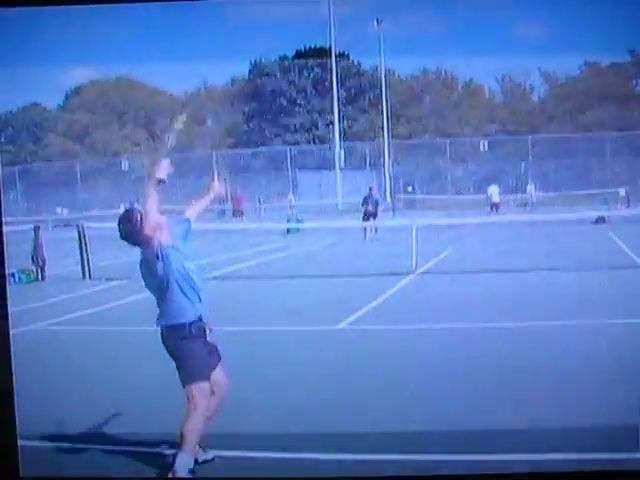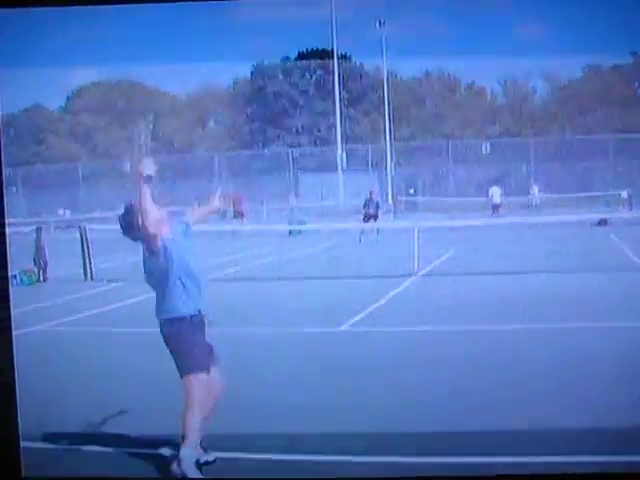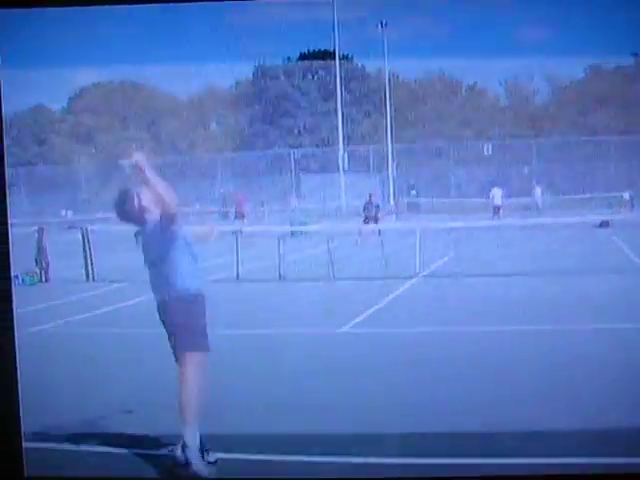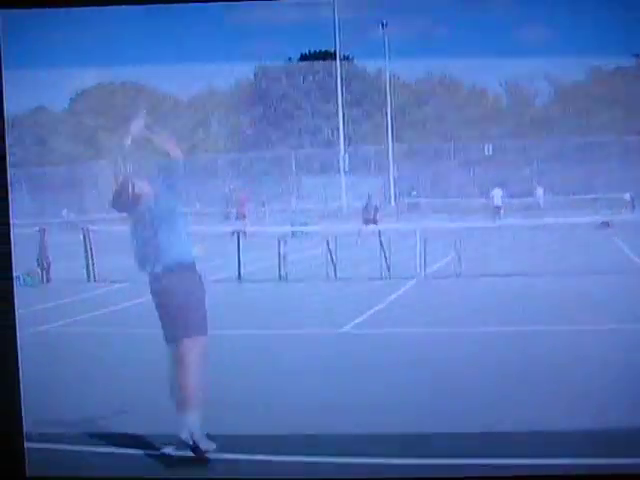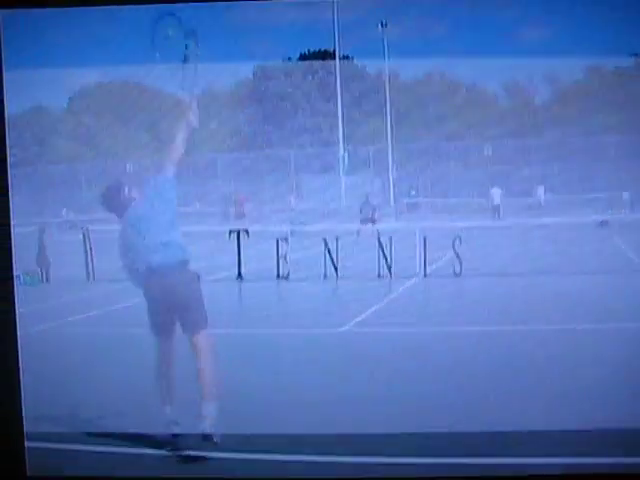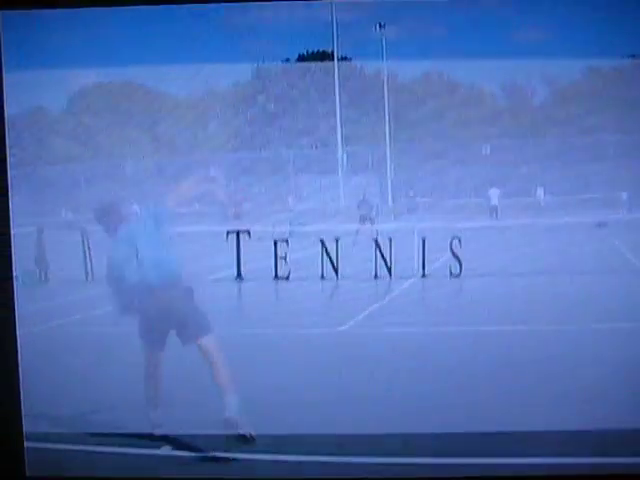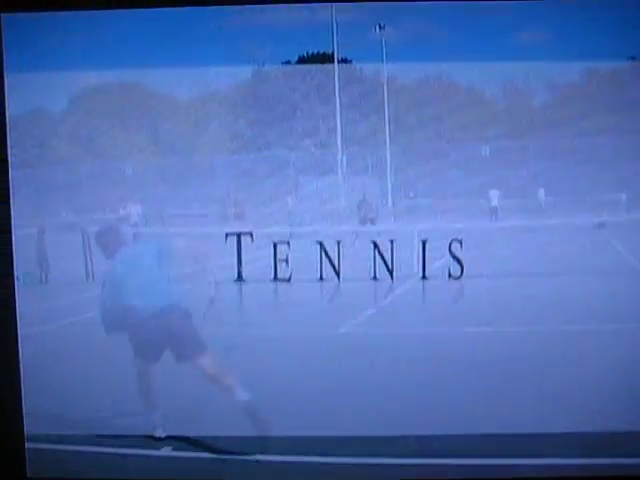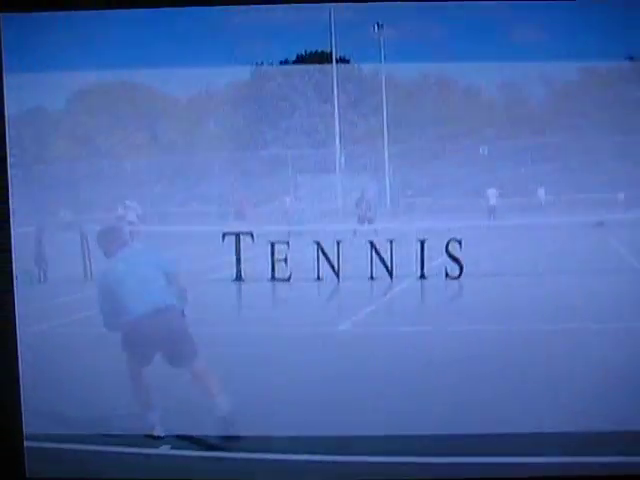
dt=0.1s
person 1, frame 1
left shoulder: (172, 236)
right shoulder: (153, 254)
left elbow: (188, 215)
right elbow: (148, 232)
left wrist: (210, 194)
right wrist: (156, 181)
left hip: (194, 326)
right hip: (182, 331)
left knee: (219, 388)
right knee: (200, 401)
left ankle: (191, 448)
person 1, frame 2
left shoulder: (167, 242)
right shoulder: (156, 249)
left elbow: (185, 221)
right elbow: (149, 231)
left wrist: (209, 207)
right wrist: (145, 181)
left hip: (190, 321)
right hip: (181, 324)
left knee: (213, 387)
right knee: (197, 391)
left ankle: (191, 450)
person 1, frame 3
left shoulder: (159, 227)
right shoulder: (158, 228)
right elbow: (171, 207)
right wrist: (145, 170)
left hip: (184, 303)
right hip: (182, 305)
left knee: (194, 373)
right knee: (191, 372)
left ankle: (192, 444)
right ankle: (190, 448)
person 1, frame 4
left shoulder: (138, 227)
right shoulder: (161, 201)
right elbow: (175, 157)
right wrist: (145, 134)
left hip: (161, 285)
right hip: (183, 280)
left knee: (179, 358)
right knee: (194, 354)
left ankle: (186, 425)
right ankle: (193, 428)
person 1, frame 5
left shoulder: (125, 232)
right shoulder: (152, 198)
left elbow: (133, 273)
right elbow: (172, 158)
right wrist: (186, 123)
left hip: (153, 284)
right hip: (177, 277)
left knee: (164, 353)
right knee: (202, 349)
left ankle: (169, 419)
right ankle: (208, 421)
person 1, frame 6
left shoulder: (114, 253)
right shoulder: (145, 219)
left elbow: (123, 303)
right elbow: (174, 199)
right wrist: (199, 185)
left hip: (148, 303)
right hip: (175, 292)
left knee: (152, 363)
right knee: (212, 353)
left ankle: (156, 423)
right ankle: (232, 412)
person 1, frame 7
left shoulder: (110, 276)
right shoulder: (146, 249)
left elbow: (110, 323)
right elbow: (169, 253)
left wrist: (129, 324)
left hip: (144, 327)
right hip: (173, 317)
left knee: (143, 371)
right knee: (210, 369)
left ankle: (156, 427)
right ankle: (242, 398)
person 1, frame 8
left shoulder: (106, 276)
right shoulder: (150, 256)
left elbow: (110, 322)
right elbow: (178, 284)
right wrist: (180, 306)
left hip: (139, 328)
right hip: (170, 319)
left knee: (135, 372)
right knee: (199, 371)
left ankle: (155, 425)
right ankle: (222, 408)
